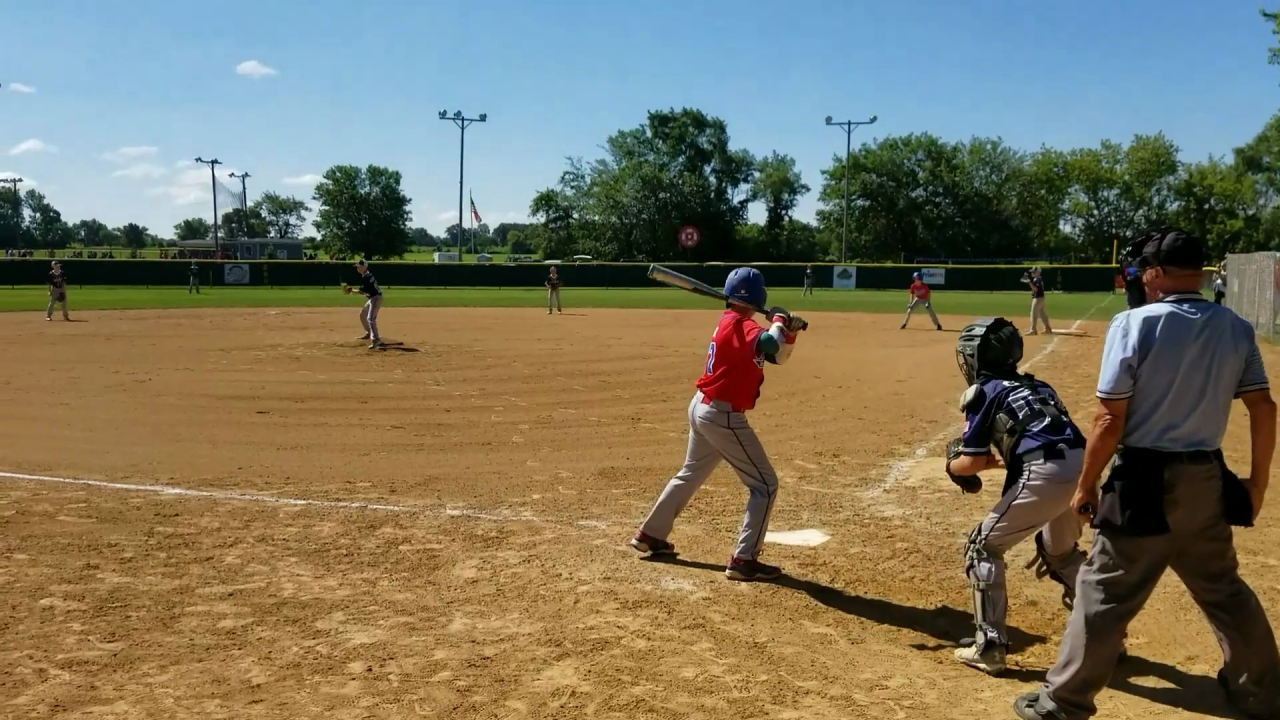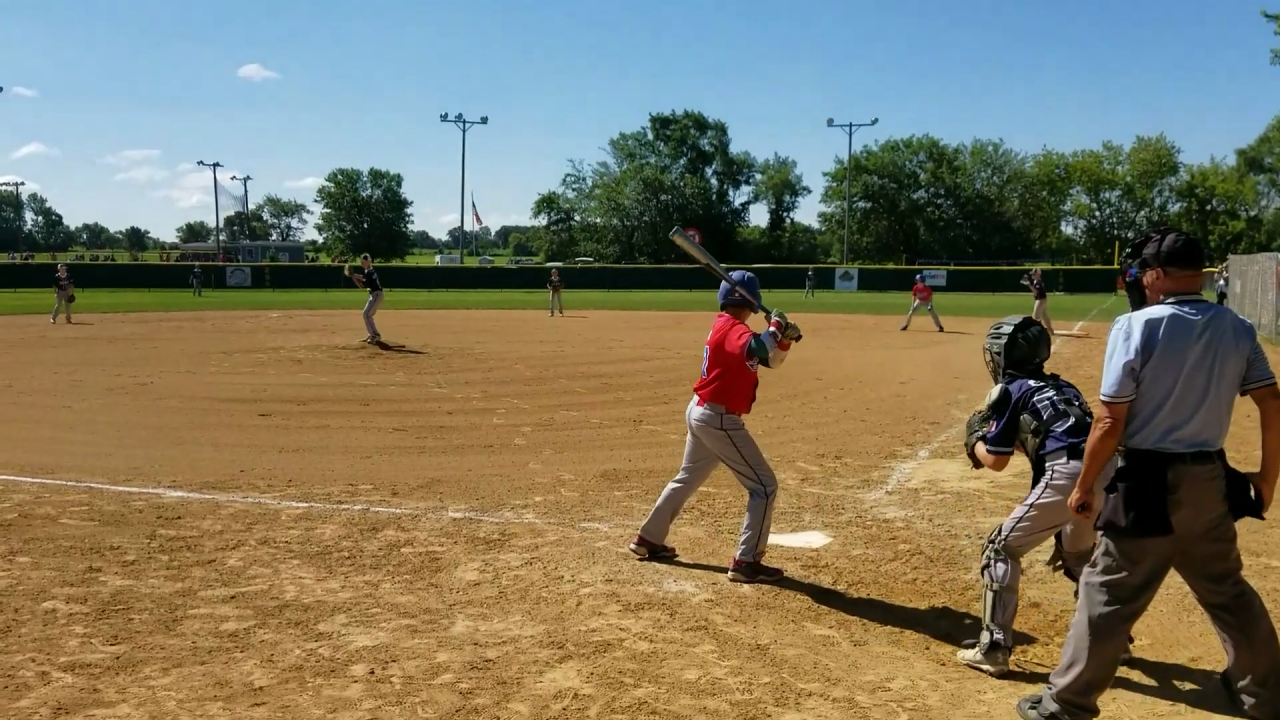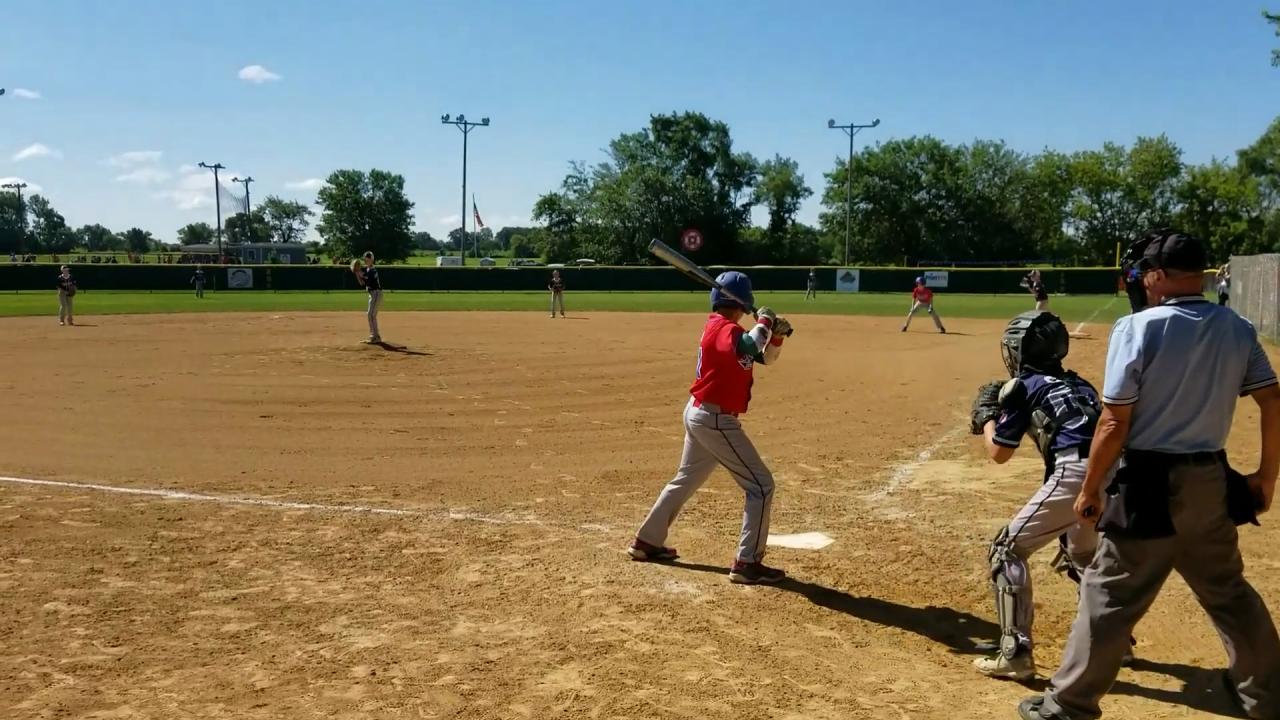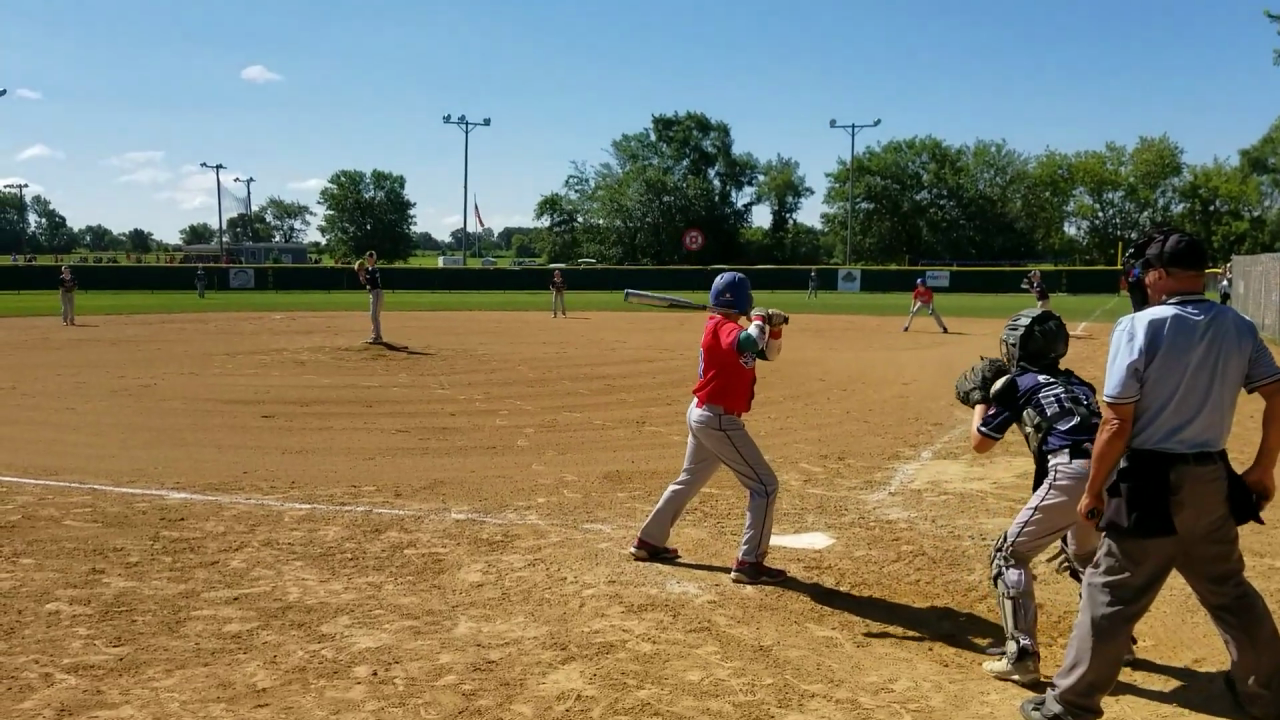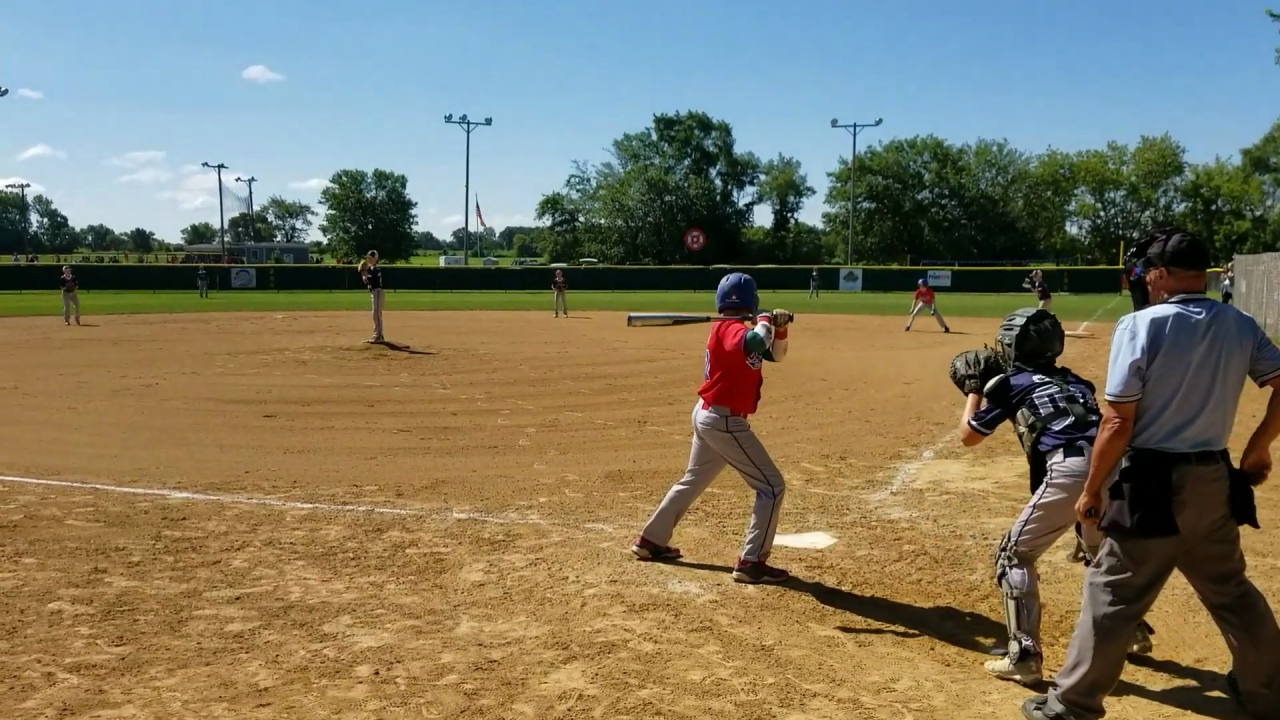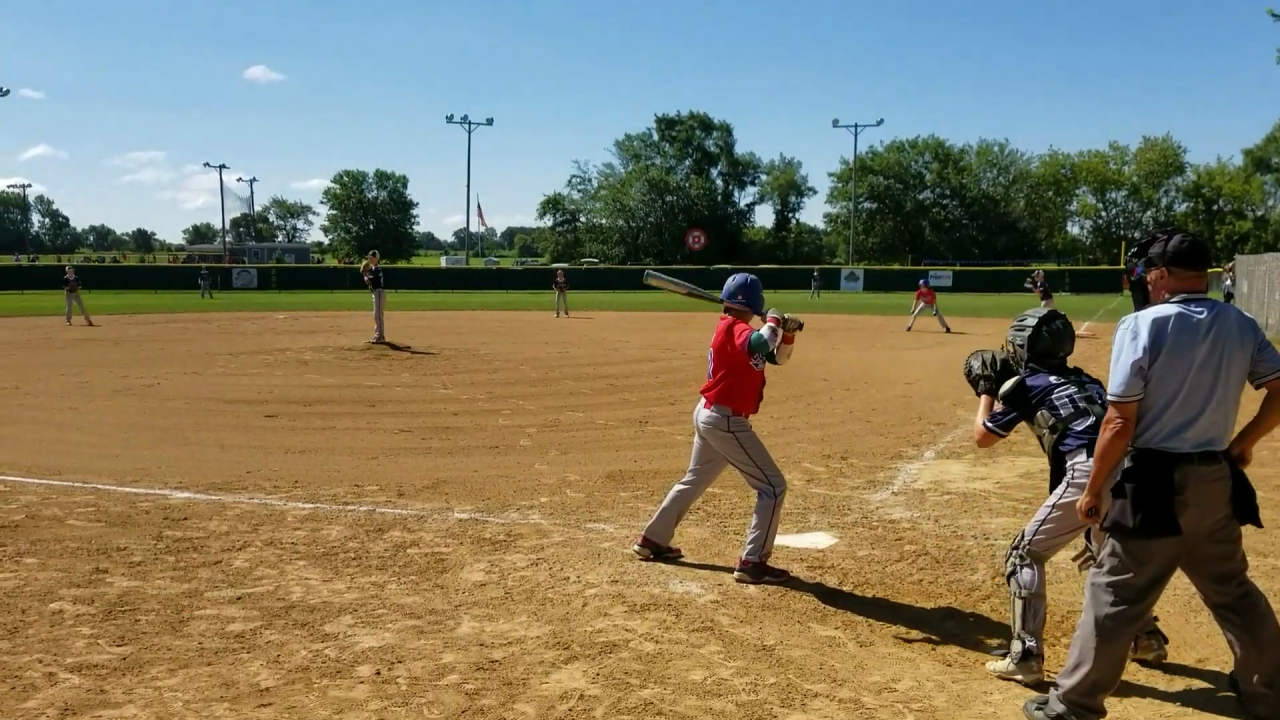
dt=0.2s
person 1, frame 1
left shoulder: (1134, 324)
right shoulder: (1235, 328)
left elbow: (1110, 420)
left wrist: (1085, 486)
left hip: (1146, 482)
right hip: (1208, 480)
left knee: (1104, 593)
right knee: (1224, 589)
person 1, frame 2
left shoulder: (1136, 326)
right shoulder: (1237, 328)
left elbow: (1111, 422)
left wrist: (1084, 486)
left hip: (1149, 484)
right hip: (1212, 481)
left knee: (1107, 595)
right knee: (1228, 591)
person 1, frame 3
left shoulder: (1138, 327)
right shoulder: (1237, 329)
left elbow: (1114, 424)
left wrist: (1089, 489)
left hip: (1150, 485)
right hip: (1212, 482)
left knee: (1108, 596)
right knee: (1229, 592)
person 1, frame 4
left shoulder: (1138, 327)
right shoulder: (1238, 328)
left elbow: (1117, 424)
left wrist: (1092, 491)
left hip: (1150, 484)
right hip: (1213, 481)
left knee: (1109, 595)
right knee: (1229, 591)
person 1, frame 5
left shoulder: (1140, 325)
left elbow: (1118, 422)
left wrist: (1091, 490)
left hip: (1152, 483)
right hip: (1214, 480)
left knee: (1111, 594)
right knee: (1231, 590)
person 1, frame 6
left shoulder: (1143, 325)
left elbow: (1120, 423)
left wrist: (1093, 489)
left hip: (1154, 483)
right hip: (1217, 480)
left knee: (1113, 595)
right knee: (1232, 590)
person 2, frame 1
left shoulder: (984, 393)
right shoulder: (1038, 387)
left elbow: (972, 462)
left wrist: (951, 463)
right wrist: (1004, 460)
left hip: (1046, 475)
right hip: (1082, 468)
left knee: (984, 548)
right knee: (1062, 551)
left ankle: (991, 647)
person 2, frame 2
left shoulder: (1008, 392)
right shoulder: (1062, 386)
left elbow: (996, 460)
left wrist: (976, 442)
right wrist: (1016, 438)
left hip: (1067, 475)
right hip: (1106, 471)
left knee: (1001, 548)
right knee: (1078, 550)
left ankle: (993, 648)
person 2, frame 3
left shoulder: (1022, 387)
right shoulder: (1078, 384)
left elbow: (999, 453)
left wrist: (986, 418)
left hip: (1077, 472)
left knee: (1008, 551)
right knee: (1083, 551)
left ankle: (1016, 653)
person 2, frame 4
left shoulder: (1015, 385)
right shoulder: (1077, 383)
left elbow: (980, 443)
left wrist: (981, 400)
left hip: (1071, 475)
left knee: (1009, 555)
right knee: (1085, 552)
left ankle: (1021, 656)
person 2, frame 5
left shoulder: (1009, 384)
right shoulder: (1075, 381)
left elbow: (969, 436)
left wrist: (974, 389)
left hip: (1069, 473)
left knee: (1015, 554)
right knee: (1100, 549)
left ankle: (1024, 656)
right ankle: (1134, 631)
person 2, frame 6
left shoulder: (1025, 386)
right shoulder: (1084, 380)
left elbow: (982, 437)
left wrist: (986, 391)
left hip: (1087, 473)
left knee: (1025, 554)
left ankle: (1025, 657)
right ankle: (1146, 638)
person 3, frame 1
left shoulder: (731, 323)
right shoulder: (740, 325)
left elbow: (777, 356)
right elbow: (769, 344)
left wrist: (790, 332)
right wrist: (780, 321)
left hip: (702, 408)
right hip: (723, 416)
left knee: (690, 475)
right knee: (765, 484)
left ankle: (650, 534)
right ankle: (744, 560)
person 3, frame 2
left shoulder: (726, 327)
right shoulder: (732, 328)
left elbow: (770, 361)
right elbow: (759, 350)
left wrist: (785, 339)
right wrist: (775, 324)
left hip: (700, 412)
right hip: (719, 419)
left knee: (687, 479)
right knee: (764, 486)
left ankle: (648, 538)
right ankle: (746, 562)
person 3, frame 3
left shoulder: (722, 327)
right shoulder: (723, 327)
left elbow: (766, 357)
right elbow: (750, 346)
left wrist: (776, 335)
right wrist: (763, 320)
left hip: (699, 413)
right hip: (715, 419)
left knee: (686, 480)
right knee: (761, 486)
left ankle: (647, 541)
right ankle: (747, 563)
person 3, frame 4
left shoulder: (724, 328)
right shoulder: (723, 326)
left elbow: (769, 353)
right elbow: (750, 342)
left wrist: (774, 328)
right wrist: (759, 319)
left hip: (702, 414)
right hip: (718, 419)
left knee: (689, 480)
right knee: (764, 485)
left ankle: (648, 541)
right ankle: (748, 563)
person 3, frame 5
left shoulder: (730, 330)
right shoulder: (730, 328)
left elbow: (775, 354)
right elbow: (758, 342)
left wrist: (780, 328)
right wrist: (766, 321)
left hip: (707, 415)
right hip: (724, 421)
left knee: (693, 481)
right knee: (771, 486)
left ankle: (651, 540)
right ankle: (751, 562)
person 3, frame 6
left shoulder: (734, 330)
right shoulder: (732, 328)
left elbow: (778, 357)
right elbow: (761, 343)
left wrist: (788, 334)
right wrist: (774, 321)
left hip: (708, 414)
right hip: (726, 421)
left knee: (694, 481)
right knee: (773, 486)
left ankle: (652, 540)
right ankle: (752, 562)
